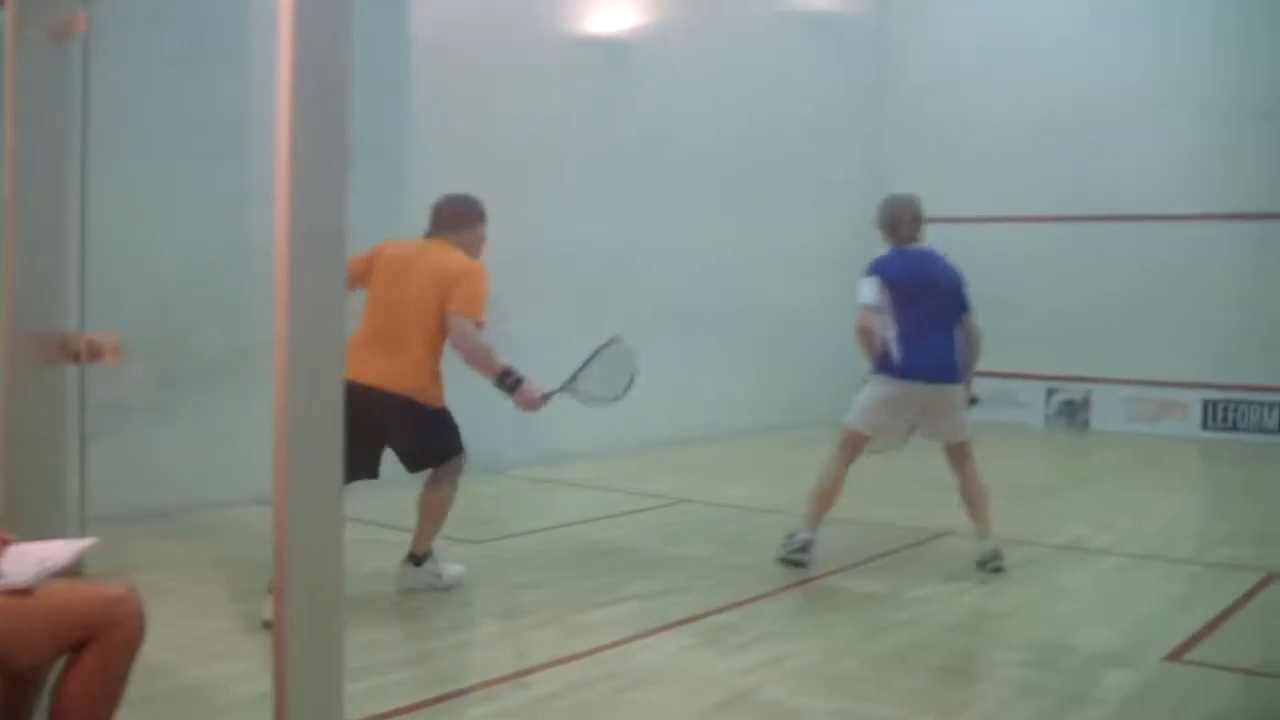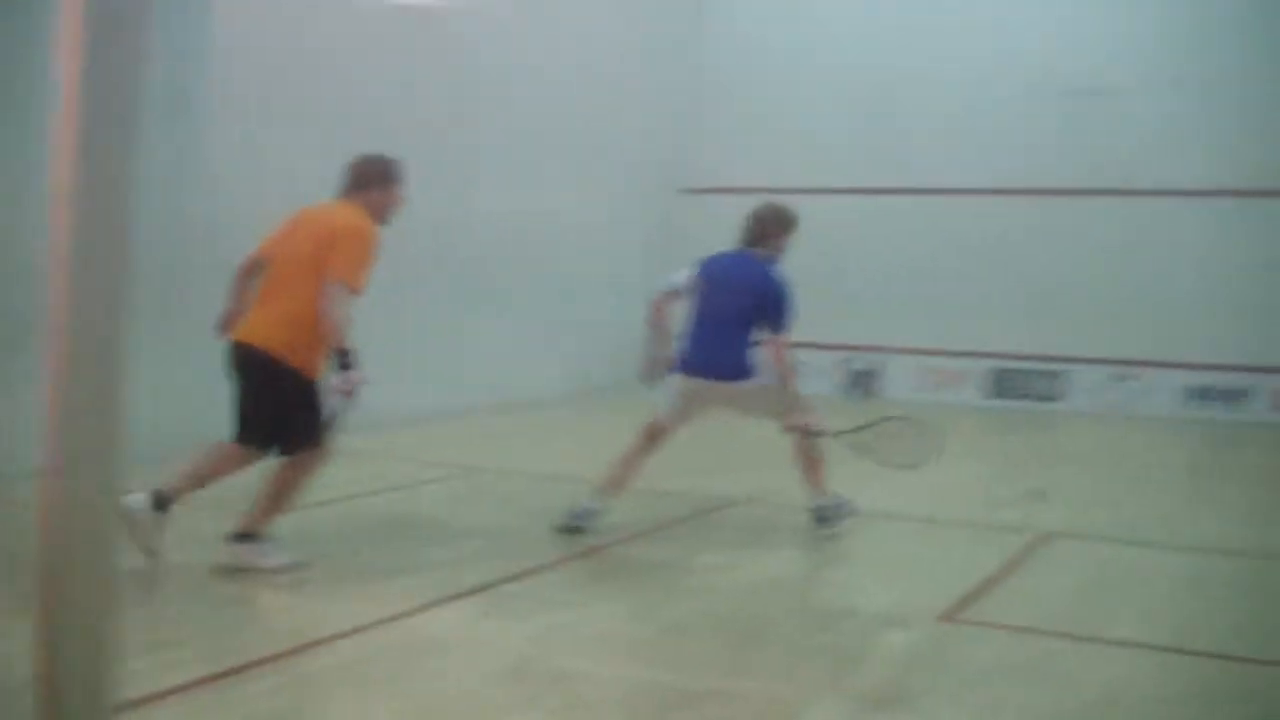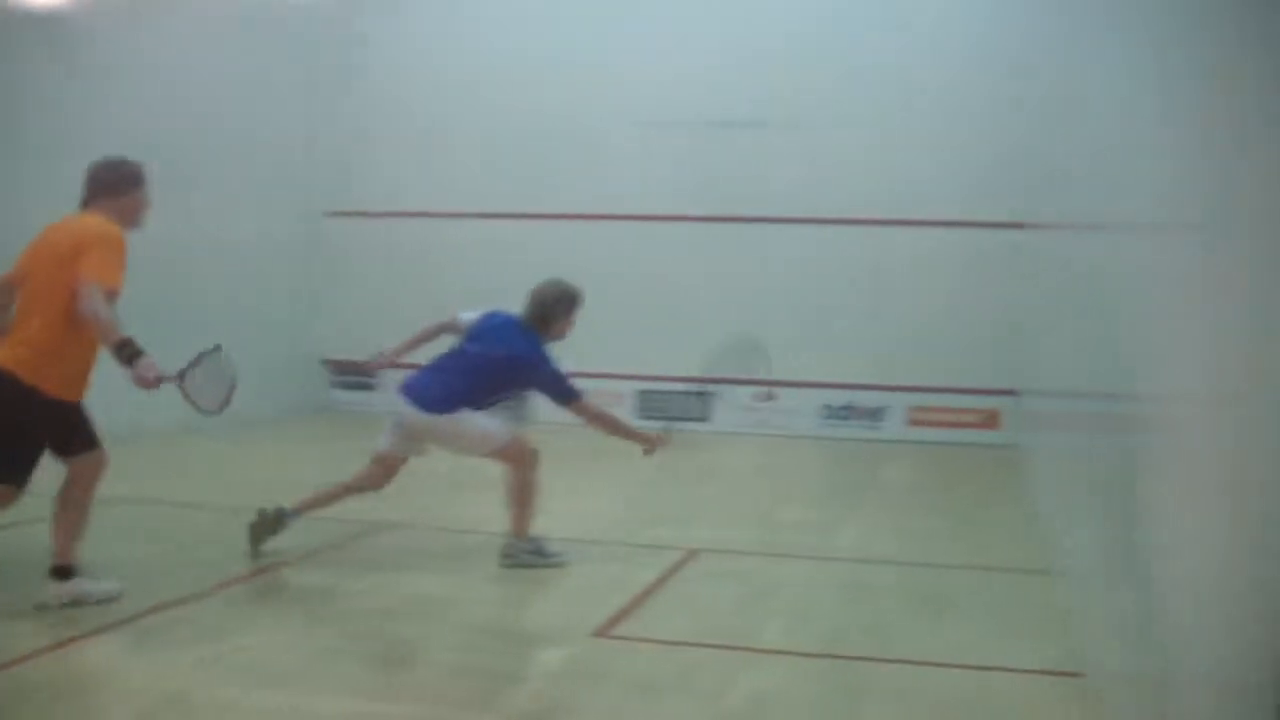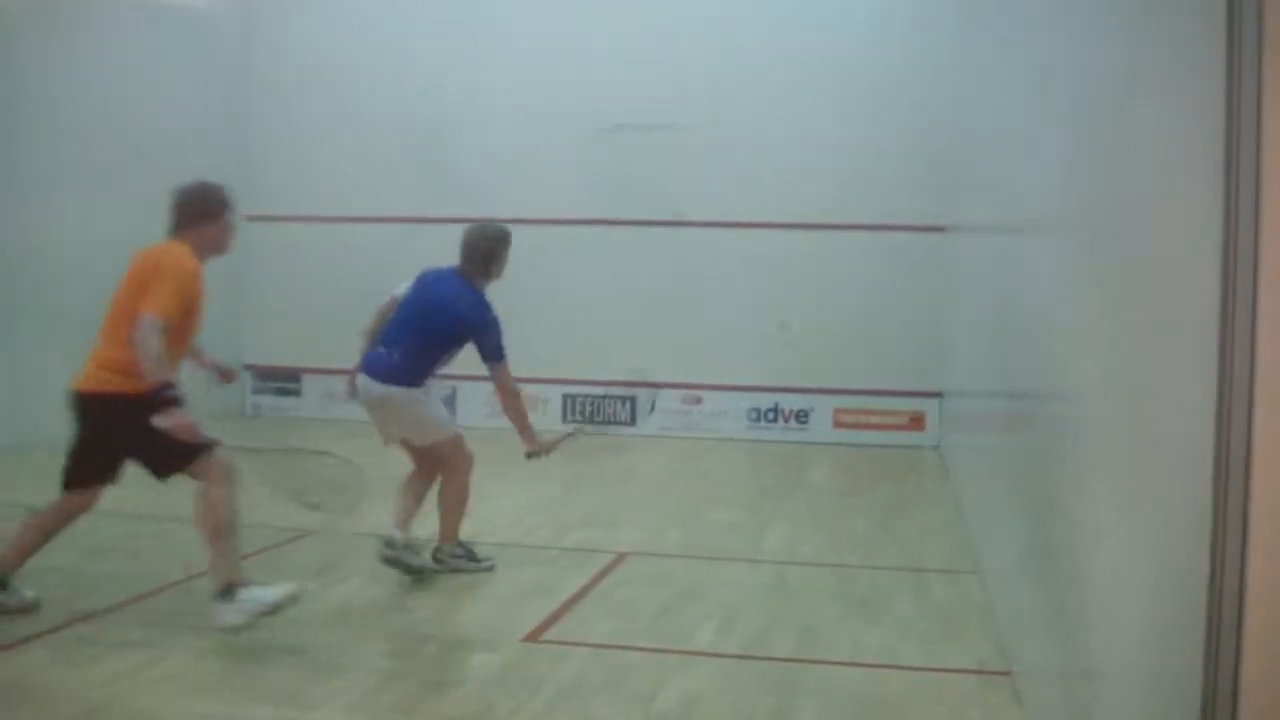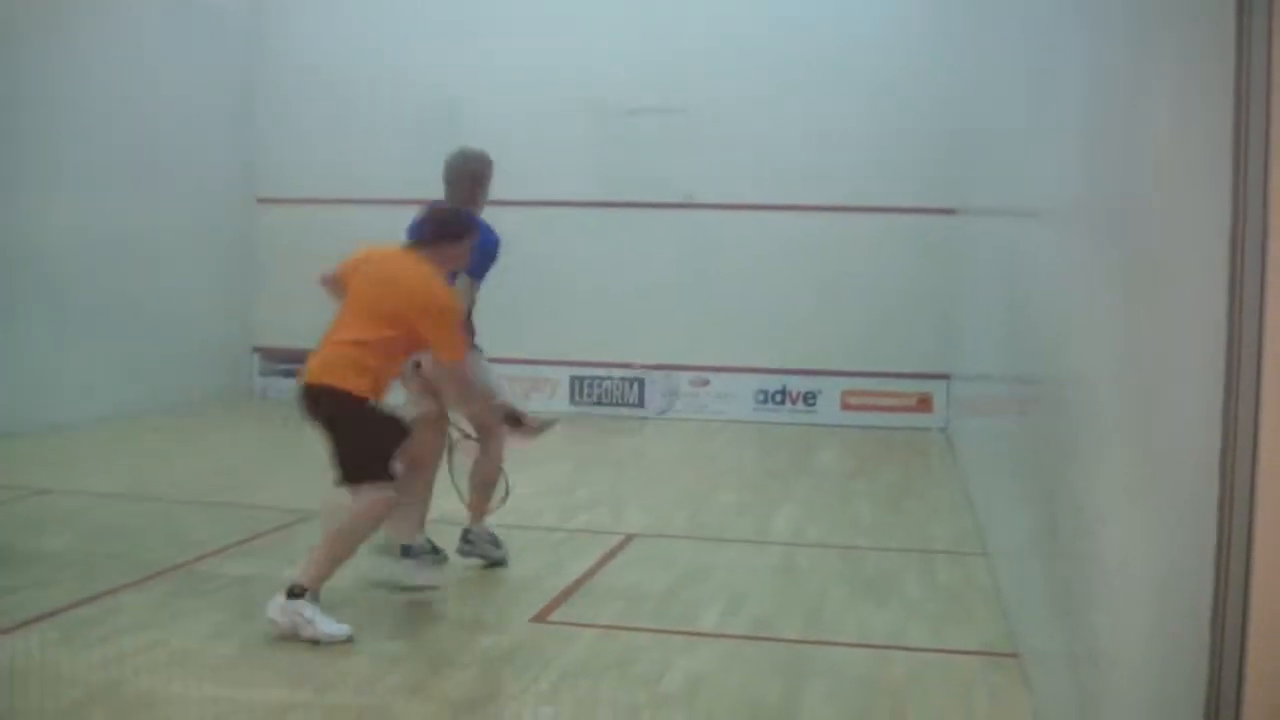
dt=0.3s
person 1, frame 1
left shoulder: (388, 252)
right shoulder: (466, 270)
right elbow: (463, 338)
right wrist: (512, 383)
left hip: (353, 384)
right hip: (409, 393)
right knee: (449, 464)
right ankle: (418, 562)
person 1, frame 2
left shoulder: (308, 217)
right shoulder: (359, 232)
left elbow: (250, 266)
right elbow: (332, 300)
left wrist: (233, 310)
right wrist: (345, 362)
left hip: (251, 344)
right hip: (284, 357)
left knee: (251, 446)
right knee: (310, 450)
left ankle: (153, 502)
right ankle: (245, 540)
person 1, frame 3
left shoulder: (59, 231)
right shoulder: (106, 237)
right elbow: (89, 306)
right wrist: (132, 356)
left knee: (89, 464)
left ankle: (65, 575)
person 1, frame 4
left shoulder: (158, 257)
right shoulder: (178, 267)
right elbow: (145, 335)
left wrist: (206, 362)
right wrist: (168, 404)
left hip: (98, 393)
right hip: (118, 399)
left knee: (74, 502)
right knee: (216, 472)
right ankle: (232, 594)
person 1, frame 5
left shoulder: (375, 258)
right shoulder: (434, 295)
left elbow: (331, 281)
right elbow: (458, 378)
right wrist: (496, 419)
left hip: (327, 383)
right hip: (342, 390)
right knee: (376, 496)
left ankle: (405, 557)
right ankle: (297, 601)
person 2, frame 1
left shoulder: (881, 268)
right shoulder: (948, 270)
left elbow: (865, 327)
right elbow: (971, 335)
left wrist: (881, 364)
right wrist: (966, 381)
left hip: (897, 378)
right hip: (945, 382)
left knee: (844, 454)
right knee: (964, 462)
left ankle: (804, 537)
right ankle: (987, 546)
person 2, frame 2
left shoulder: (711, 264)
right shoulder: (772, 286)
left elbow: (660, 301)
right elbow: (779, 353)
right wrist: (797, 411)
left hip: (690, 374)
right hip: (734, 379)
left knee: (647, 440)
right knee: (803, 423)
left ankle: (590, 508)
right ankle: (822, 502)
person 2, frame 3
left shoulder: (496, 322)
right shoulder: (537, 366)
left elbow: (448, 324)
right elbow: (591, 414)
left wrist: (396, 354)
right wrist: (644, 438)
left hip: (409, 399)
right hip: (438, 413)
left knee: (374, 476)
right knee: (525, 457)
left ankle: (284, 515)
right ankle: (519, 543)
person 2, frame 4
left shoulder: (430, 277)
right shoulder: (480, 315)
left elbow: (382, 314)
right elbow: (504, 384)
left wrist: (361, 363)
right wrist: (529, 436)
left hip: (368, 377)
right hip: (397, 386)
left knee: (427, 465)
right knee: (458, 461)
left ankle: (397, 537)
right ankle: (448, 550)
person 2, frame 5
left shoulder: (422, 223)
right shoulder: (483, 238)
right elbow: (459, 299)
right wrist: (433, 352)
left hip: (418, 350)
left knee: (431, 444)
right knee: (494, 434)
left ankle: (410, 540)
right ankle: (476, 530)
